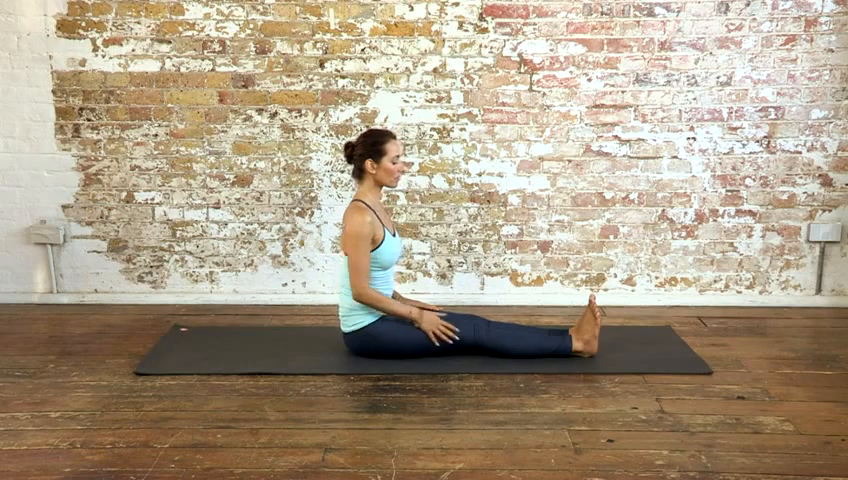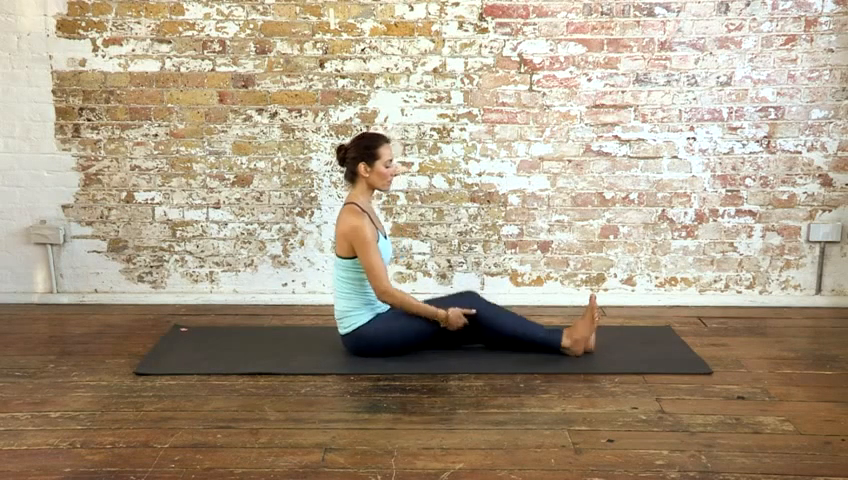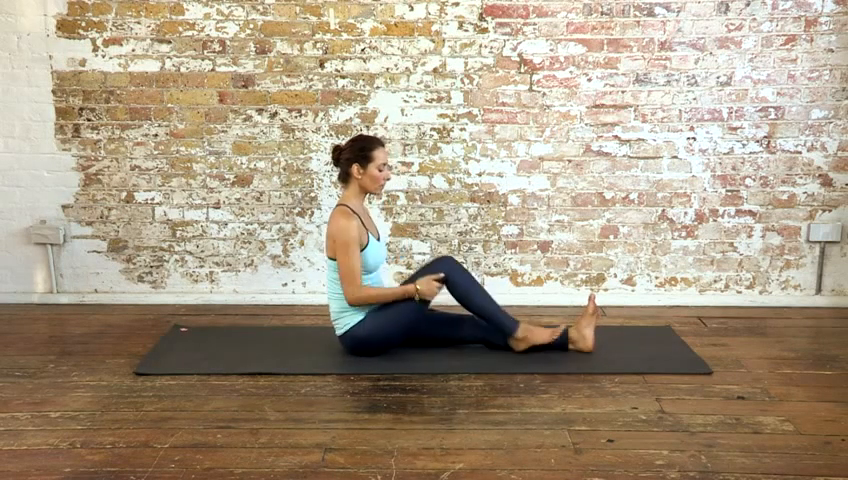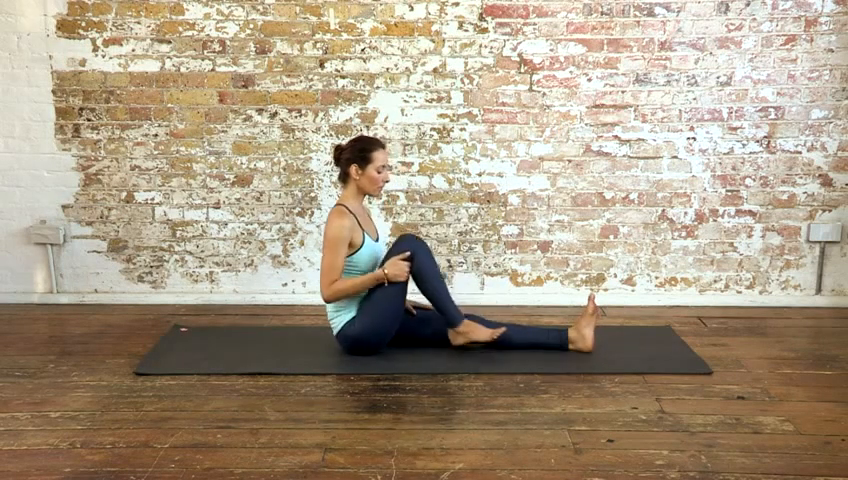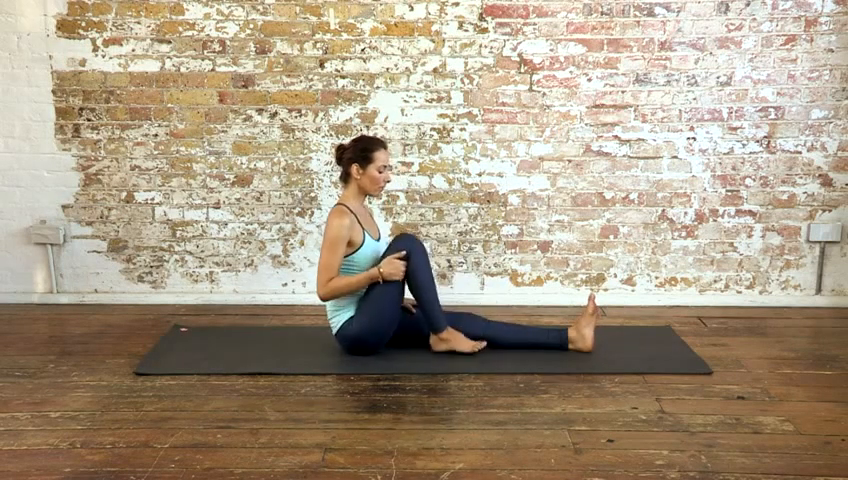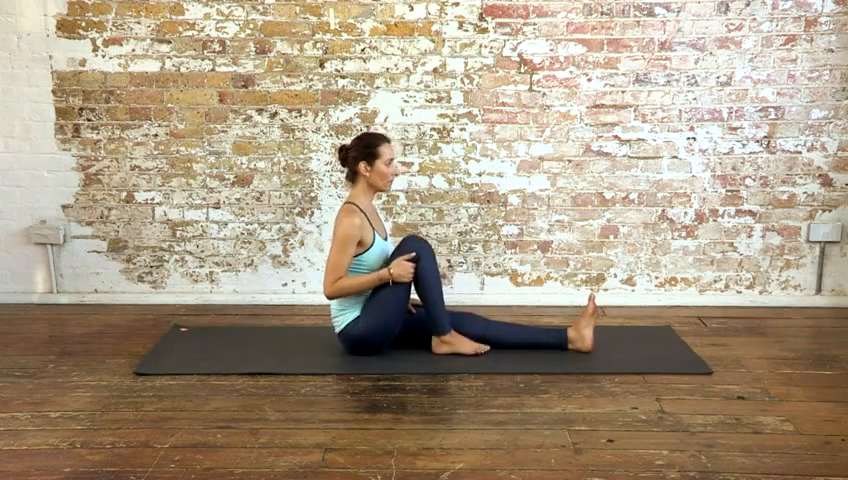
dt=0.3s
person 1, frame 1
left shoulder: (373, 207)
right shoulder: (361, 217)
right elbow: (360, 291)
left wrist: (404, 304)
right wrist: (416, 316)
left hip: (376, 320)
right hip: (366, 331)
left knee: (475, 325)
right knee: (471, 333)
left ankle: (568, 336)
right ankle: (574, 344)
person 1, frame 2
left shoulder: (362, 209)
right shoulder: (356, 219)
right elbow: (384, 291)
left wrist: (407, 305)
right wrist: (441, 316)
left hip: (373, 320)
right hip: (364, 331)
left knee: (473, 328)
right knee: (468, 304)
left ankle: (563, 338)
right ankle: (565, 341)
person 1, frame 3
left shoulder: (357, 211)
right shoulder: (345, 221)
right elbow: (353, 294)
left wrist: (407, 299)
right wrist: (413, 289)
left hip: (374, 322)
right hip: (361, 331)
left knee: (473, 326)
right knee: (445, 267)
left ankle: (569, 338)
right ankle: (514, 331)
person 1, frame 4
left shoulder: (359, 211)
right shoulder: (341, 220)
right elbow: (329, 291)
left wrist: (395, 297)
right wrist: (383, 275)
left hip: (372, 321)
right hip: (357, 330)
right knee: (410, 246)
left ankle: (569, 337)
right ankle: (459, 325)
person 1, frame 5
left shoulder: (361, 211)
right shoulder: (341, 219)
right elbow: (325, 289)
left wrist: (394, 296)
right wrist: (378, 272)
left hip: (371, 322)
right hip: (356, 330)
left knee: (467, 324)
right knee: (407, 245)
left ankle: (569, 337)
right ankle: (440, 334)
person 1, frame 6
left shoulder: (366, 209)
right shoulder: (351, 218)
right elbow: (332, 287)
left wrist: (398, 295)
right wrist: (388, 274)
left hip: (374, 321)
right hip: (360, 330)
left knee: (468, 323)
right knee: (415, 247)
left ankle: (569, 337)
right ankle: (442, 337)
